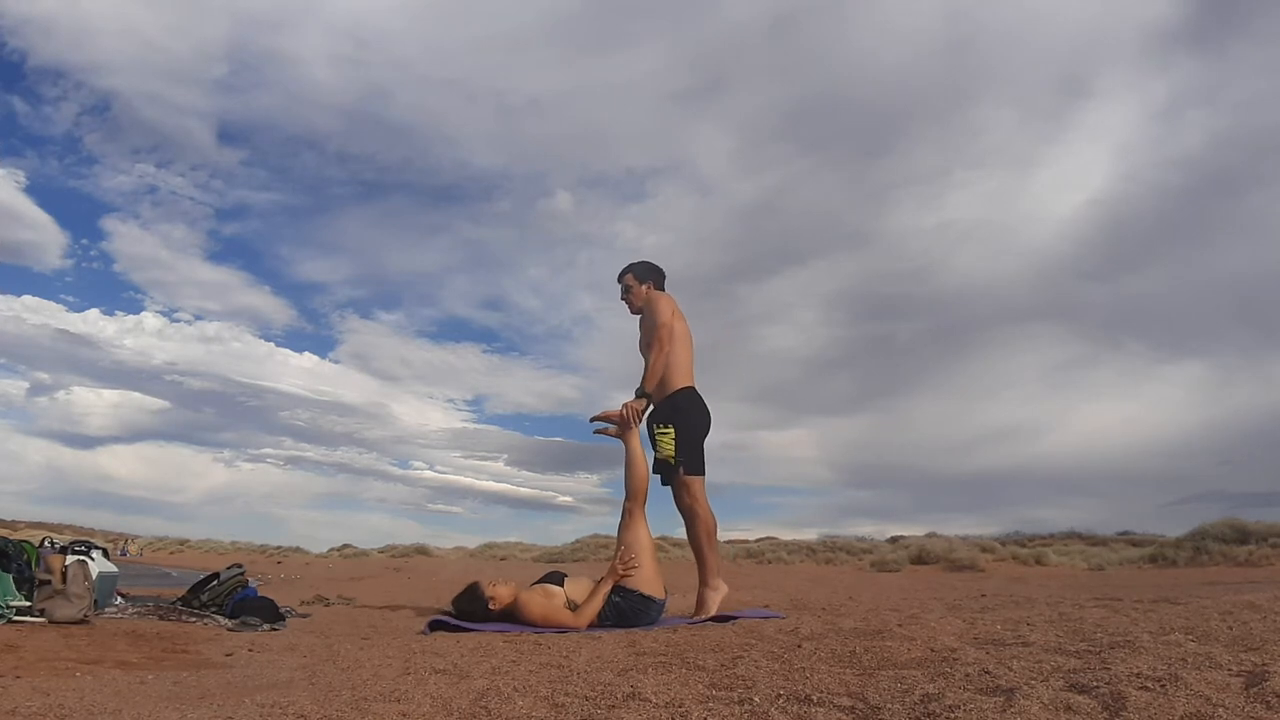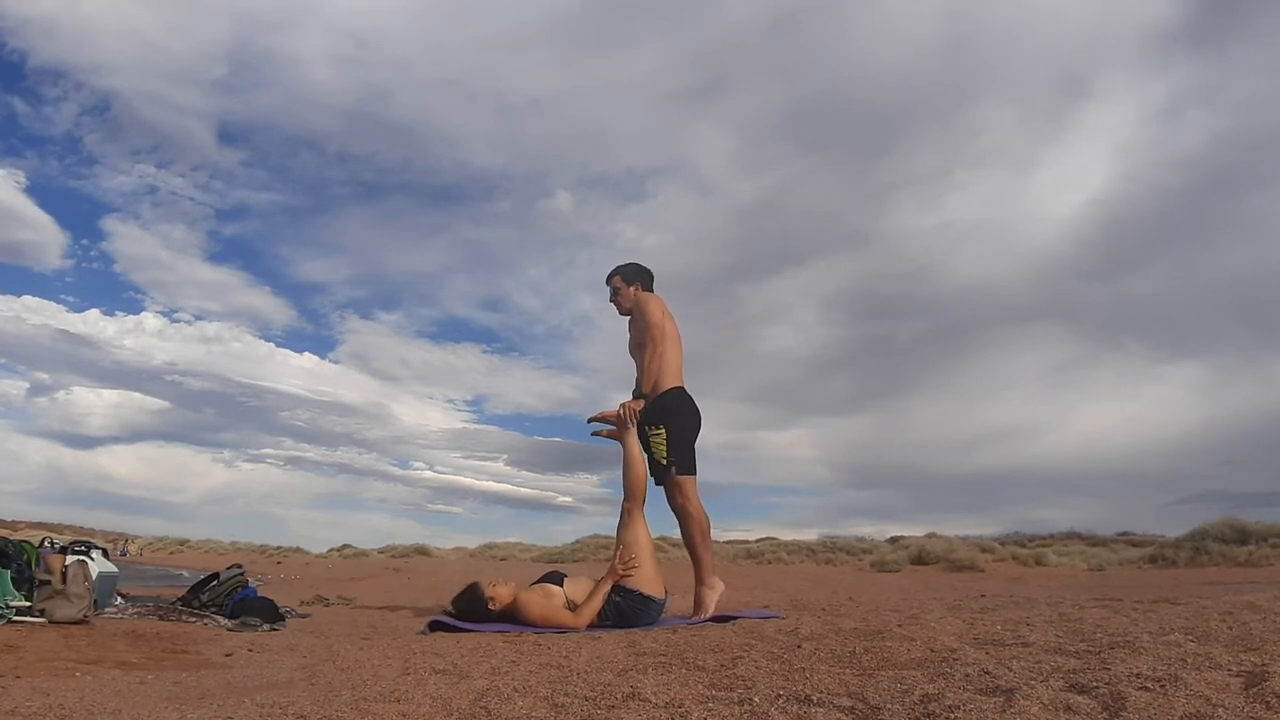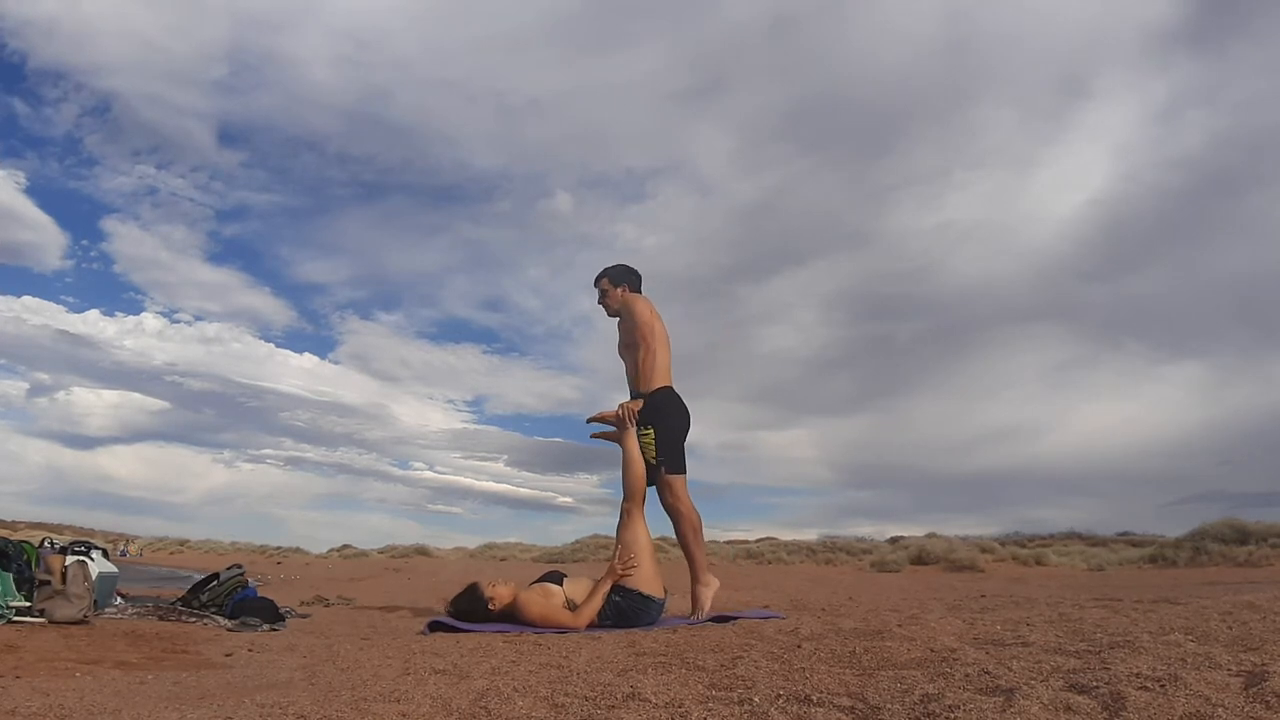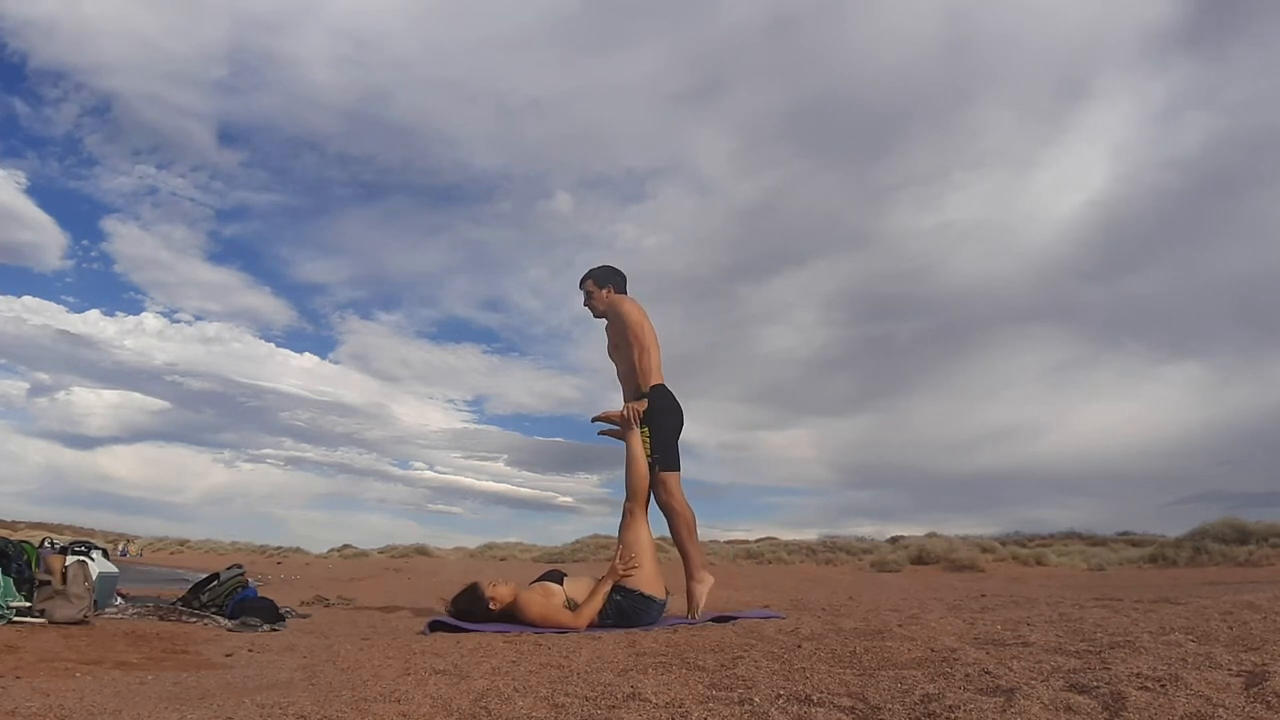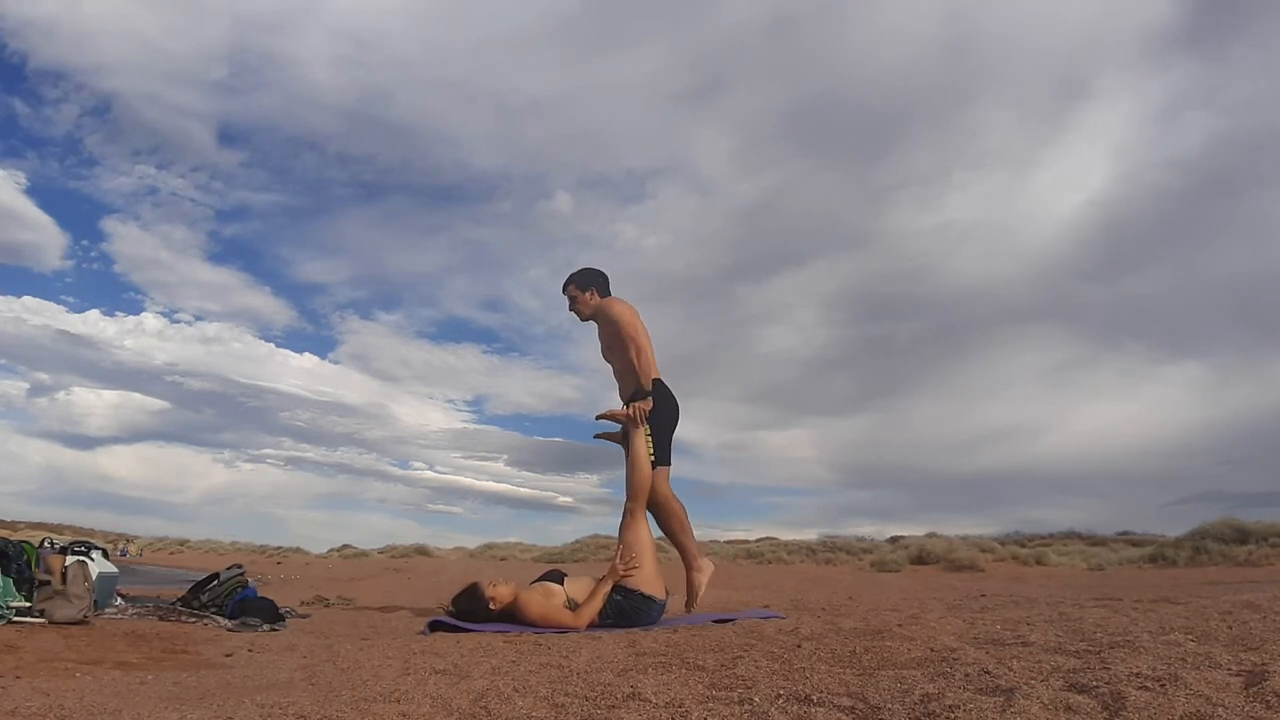
dt=0.3s
person 1, frame 1
left shoulder: (659, 303)
right shoulder: (652, 319)
left elbow: (659, 350)
left wrist: (640, 398)
right wrist: (636, 411)
left hip: (680, 408)
right hip: (673, 412)
left knee: (691, 497)
right knee: (687, 500)
left ankle: (711, 582)
right ankle: (709, 582)
person 1, frame 2
left shoulder: (648, 303)
right shoulder: (640, 321)
left elbow: (654, 349)
left wrist: (638, 398)
right wrist: (631, 414)
left hip: (670, 408)
right hip: (665, 411)
left knee: (683, 497)
right knee: (680, 500)
left ankle: (708, 579)
right ankle: (705, 580)
person 1, frame 3
left shoulder: (636, 305)
right shoulder: (631, 321)
left elbow: (646, 348)
left wrist: (637, 399)
right wrist: (627, 415)
left hip: (659, 408)
right hip: (655, 411)
left knee: (674, 496)
right knee: (672, 498)
left ankle: (702, 577)
right ankle: (701, 577)
person 1, frame 4
left shoulder: (622, 306)
right shoulder: (618, 324)
left elbow: (641, 348)
left wrist: (640, 398)
right wrist: (627, 414)
left hip: (654, 407)
right hip: (650, 409)
left knee: (668, 493)
right knee: (665, 495)
left ankle: (697, 574)
right ankle: (697, 572)
person 1, frame 5
left shoulder: (611, 307)
right shoulder: (608, 324)
left elbow: (638, 346)
left wrist: (644, 397)
right wrist: (626, 427)
left hip: (652, 404)
right hip: (646, 407)
left knee: (655, 488)
right knee: (646, 490)
left ankle: (696, 562)
right ankle: (694, 563)
person 2, frame 1
left shoulder: (526, 600)
right shoulder: (523, 604)
right elbow: (577, 621)
right wrist: (609, 579)
left hip: (630, 603)
right hip: (636, 603)
right knee: (633, 508)
left ankle: (628, 437)
right ankle: (631, 431)
person 2, frame 2
left shoulder: (525, 600)
right shoulder: (523, 603)
right elbow: (577, 621)
right wrist: (609, 579)
left hip: (628, 602)
right hip: (634, 603)
right knee: (632, 509)
left ankle: (627, 437)
right ankle: (628, 431)
person 2, frame 3
left shoulder: (524, 600)
right shoulder: (523, 603)
right elbow: (577, 621)
right wrist: (608, 579)
left hip: (632, 603)
right hip: (635, 604)
right knee: (631, 509)
left ankle: (626, 438)
right ankle: (627, 430)
person 2, frame 4
left shoulder: (525, 600)
right shoulder: (523, 603)
right elbow: (577, 621)
right wrist: (609, 579)
left hip: (630, 602)
right hip: (637, 603)
right knee: (633, 508)
left ankle: (632, 436)
right ankle: (632, 431)
person 2, frame 5
left shoulder: (524, 601)
right shoulder: (524, 603)
right elbow: (577, 621)
right wrist: (610, 579)
left hip: (632, 602)
right hip: (637, 603)
right knee: (635, 508)
left ankle: (635, 432)
right ankle: (637, 428)
